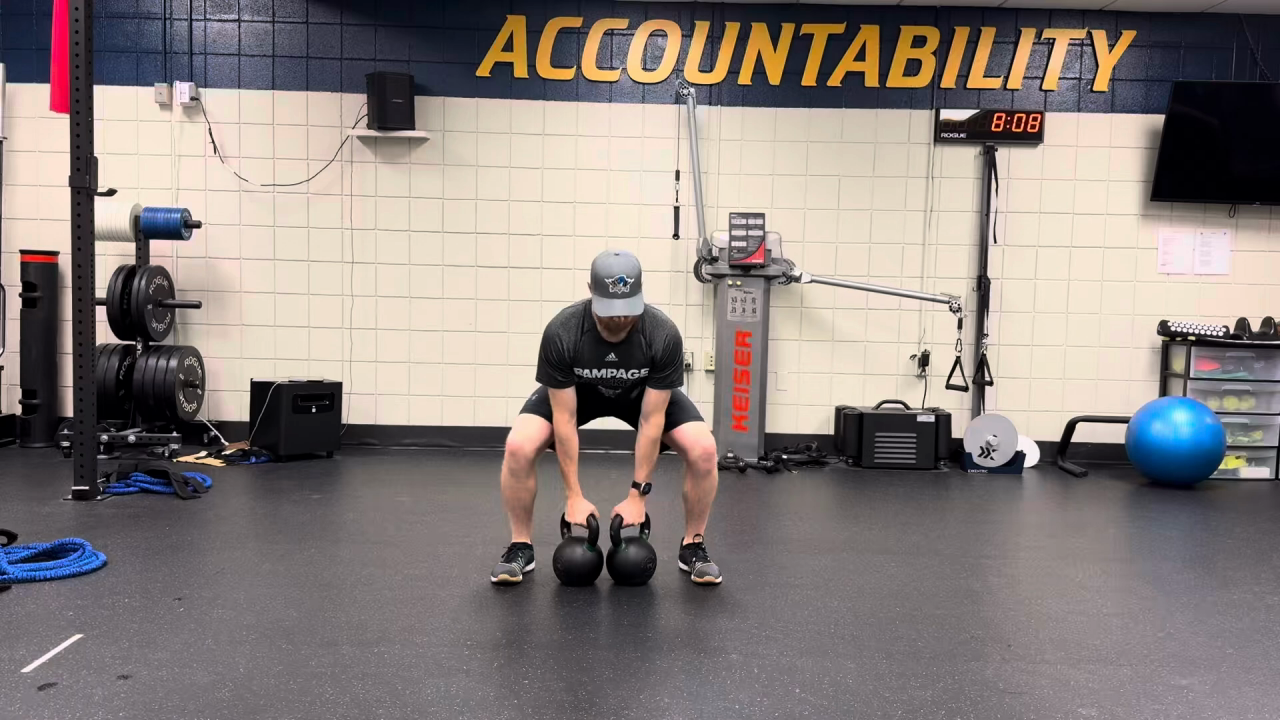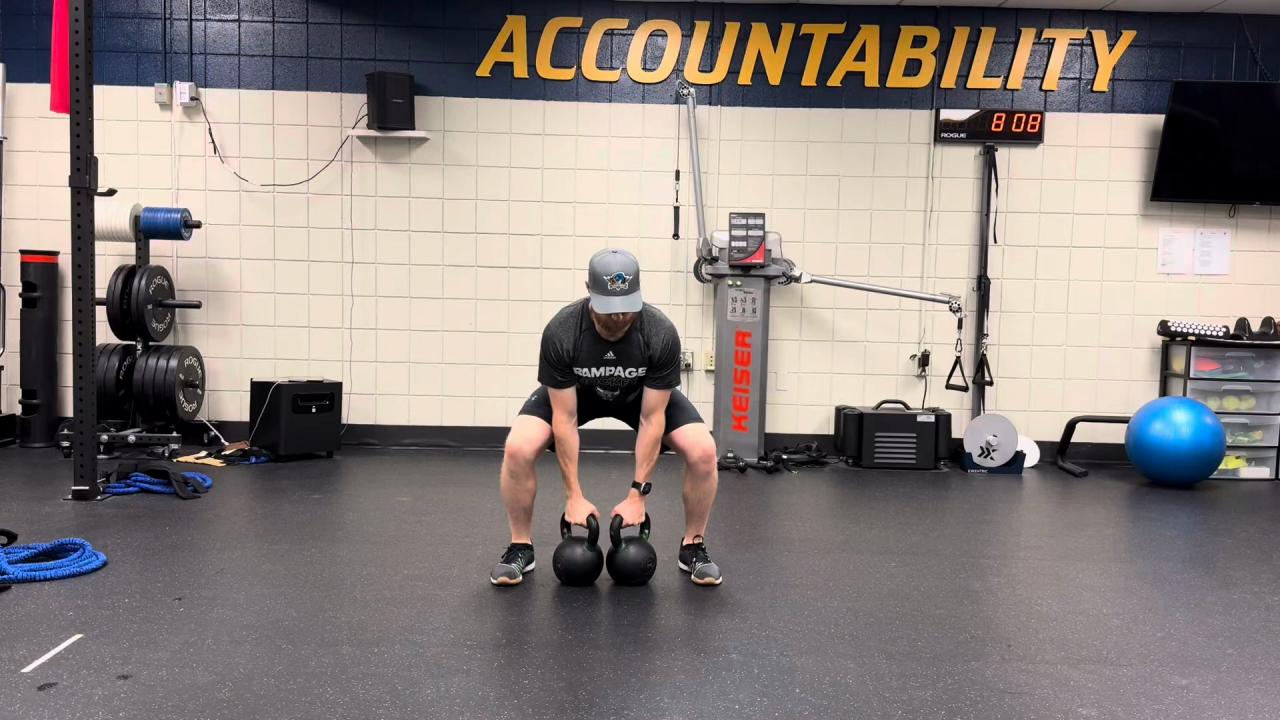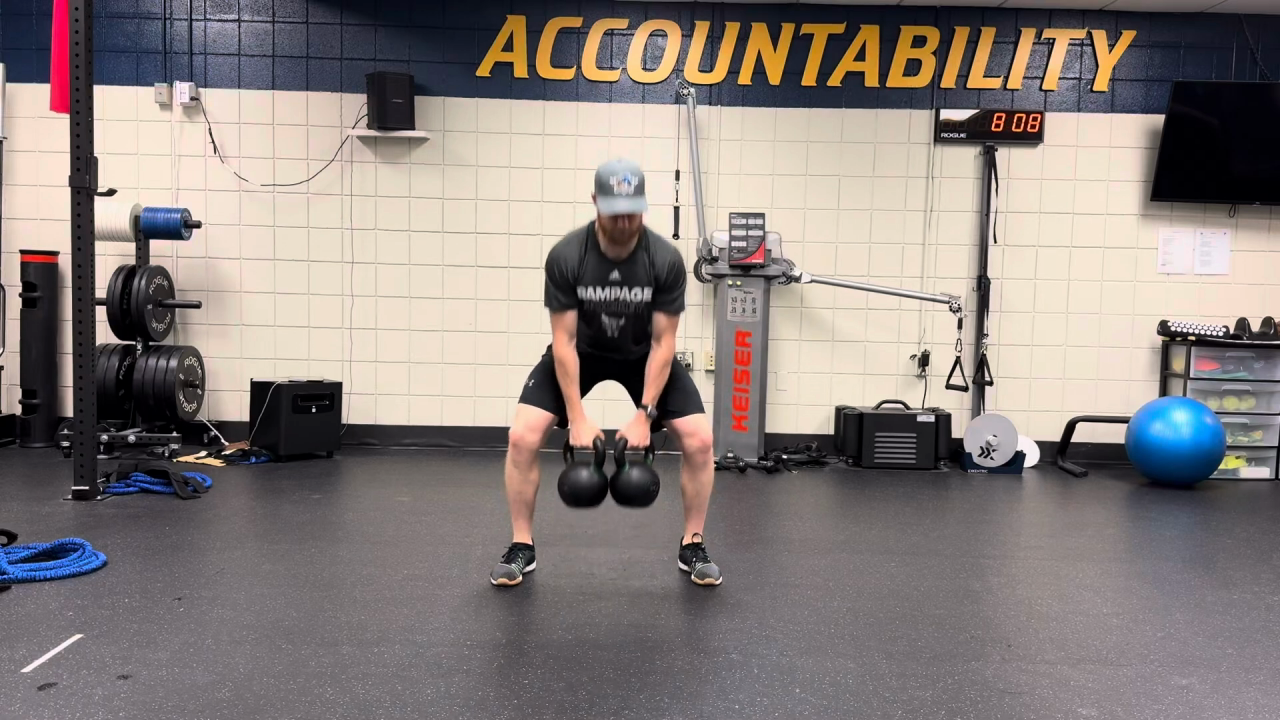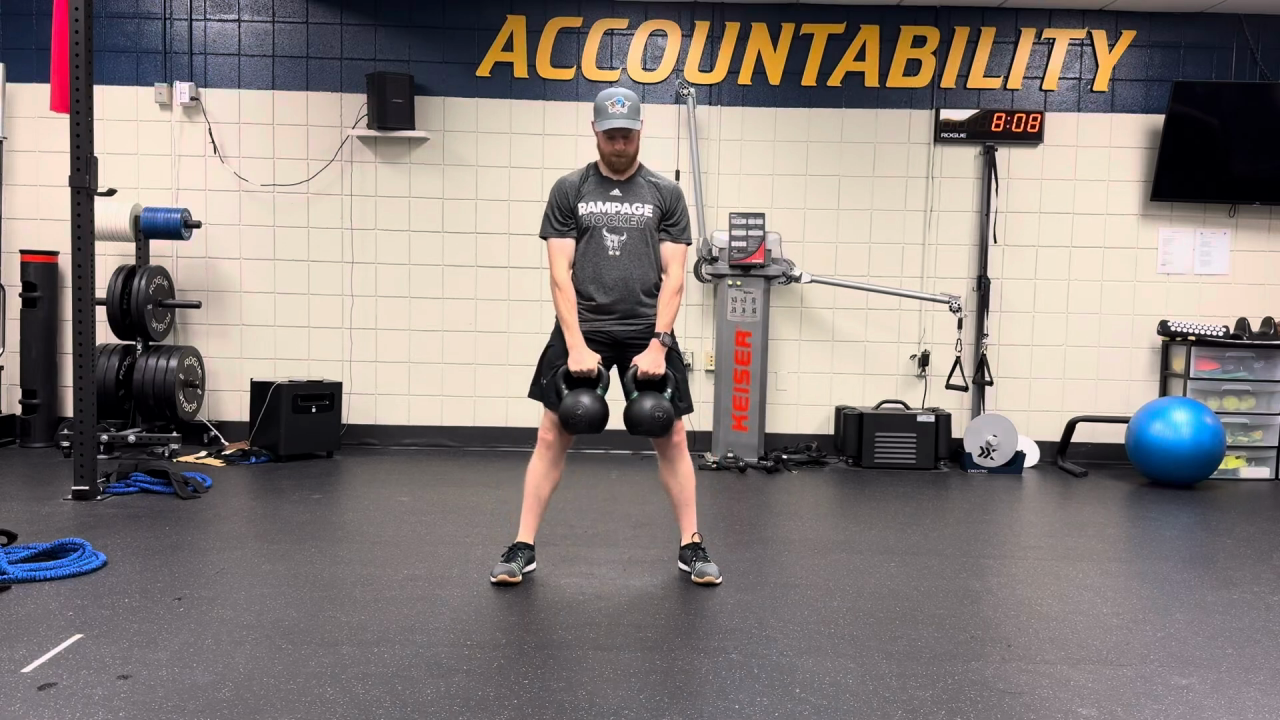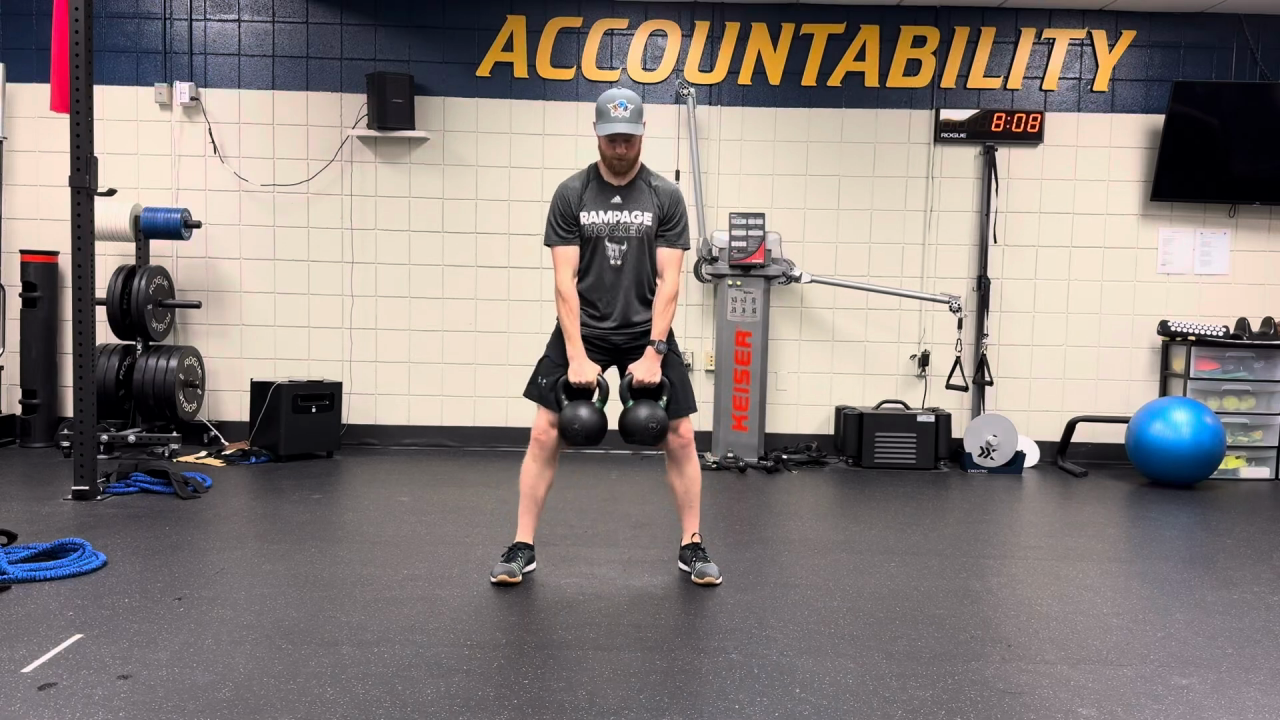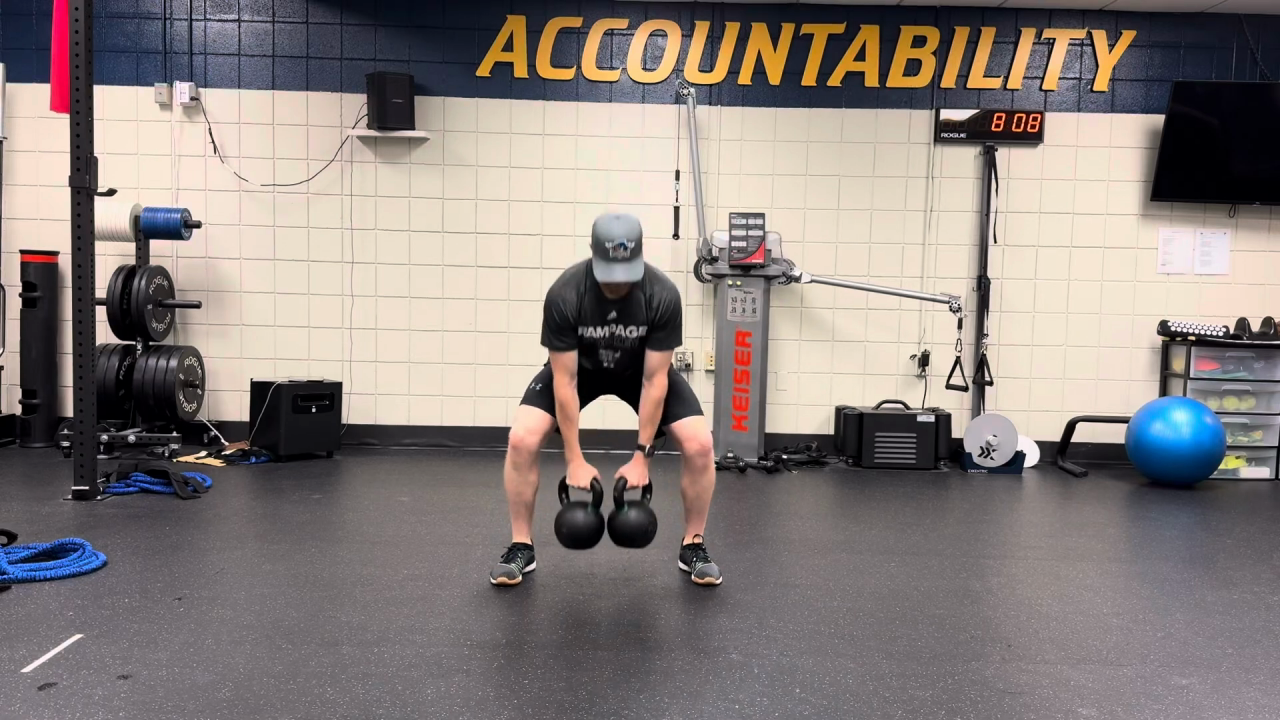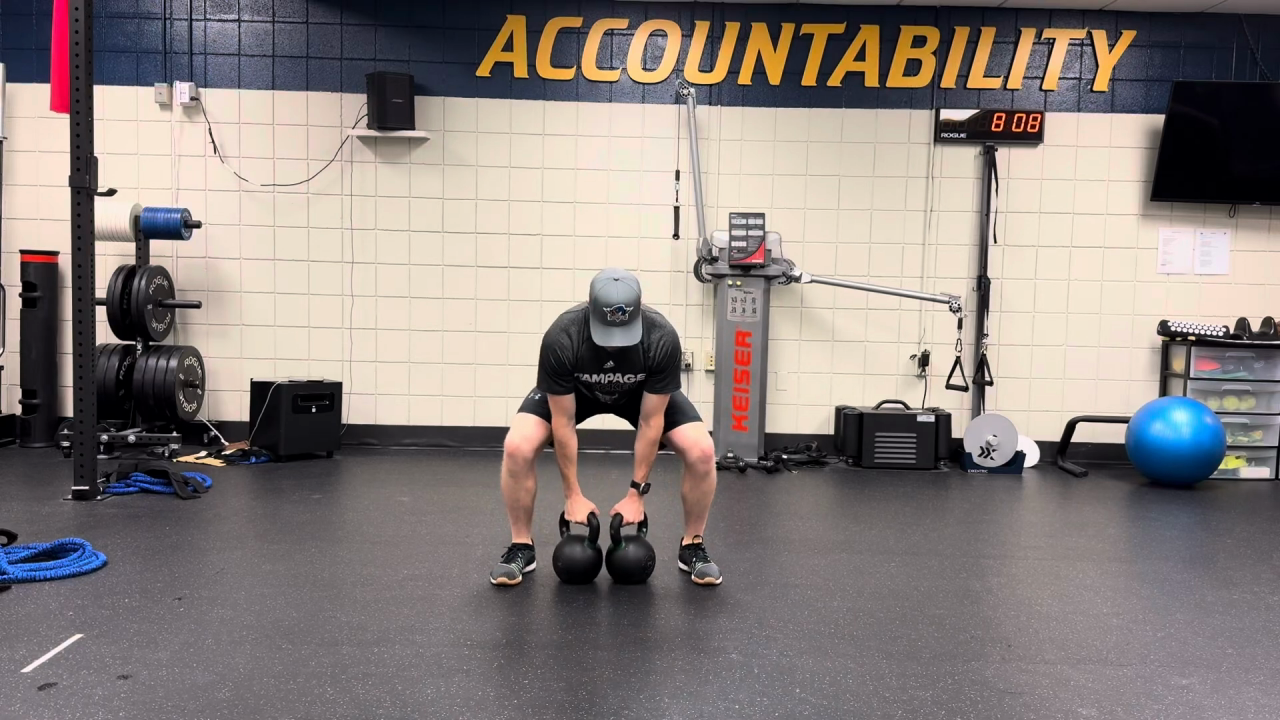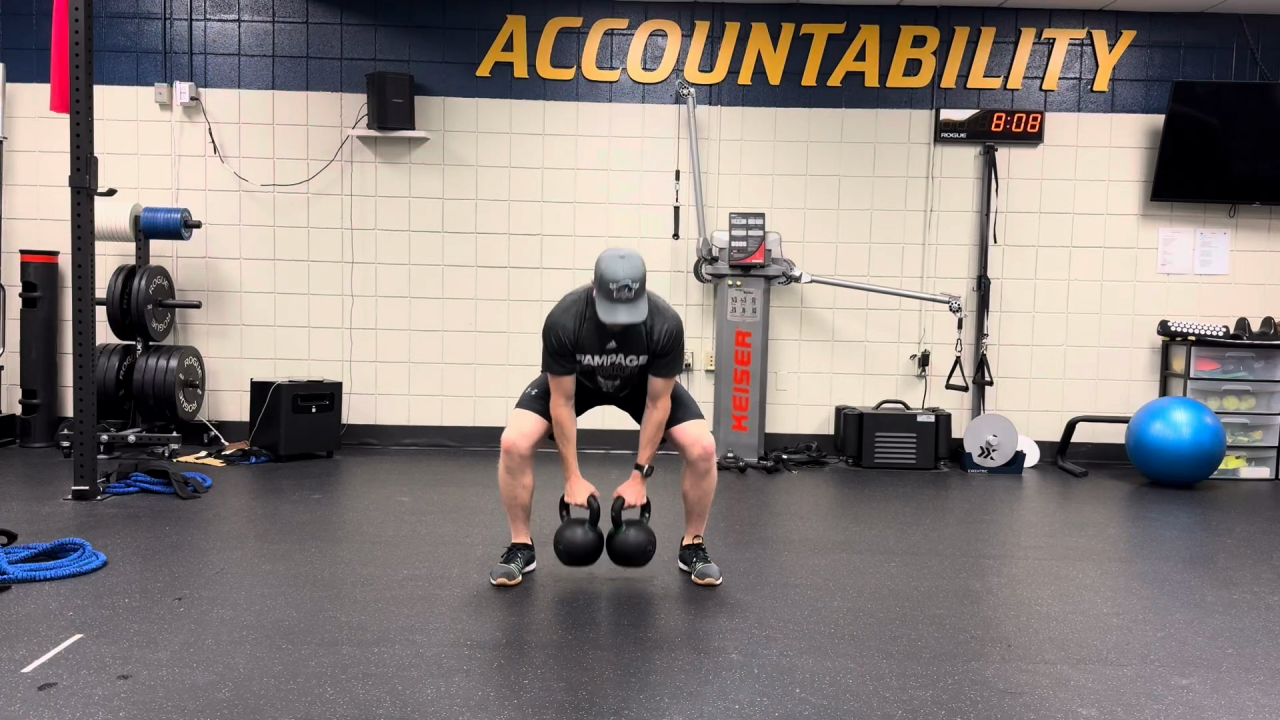
dt=0.5s
person 1, frame 1
left shoulder: (663, 334)
right shoulder: (561, 332)
left elbow: (652, 419)
right elbow: (564, 419)
left wrist: (637, 496)
right wrist: (574, 497)
left hip: (645, 393)
right hip: (574, 392)
left knee: (703, 448)
right knee: (518, 446)
left ankle: (693, 546)
right ankle: (520, 547)
person 1, frame 2
left shoulder: (661, 334)
right shoulder: (561, 332)
left elbow: (652, 418)
right elbow: (564, 419)
left wrist: (637, 495)
right wrist: (574, 497)
left hip: (642, 393)
right hip: (574, 392)
left knee: (702, 451)
right knee: (518, 447)
left ankle: (693, 547)
right ankle: (520, 547)
person 1, frame 3
left shoulder: (666, 259)
right shoulder: (566, 255)
left elbow: (663, 344)
right elbow: (564, 341)
left wrist: (643, 416)
right wrist: (577, 419)
left hip: (642, 351)
right hip: (582, 349)
left knee: (699, 439)
right knee: (523, 437)
left ankle: (692, 546)
right ankle: (521, 547)
person 1, frame 4
left shoulder: (666, 193)
right shoulder: (568, 190)
left elbow: (673, 275)
right elbow: (561, 272)
left wrist: (660, 343)
right wrist: (575, 343)
left hip: (647, 335)
right hip: (583, 332)
left knee: (672, 439)
right knee: (552, 438)
left ankle: (692, 546)
right ankle: (522, 547)
person 1, frame 5
left shoulder: (666, 196)
right shoulder: (571, 193)
left elbow: (669, 281)
right elbow: (565, 280)
left wrist: (654, 352)
right wrist: (576, 355)
left hip: (646, 334)
right hip: (583, 332)
left knee: (679, 438)
right knee: (545, 436)
left ankle: (692, 546)
right ankle: (522, 547)
person 1, frame 6
left shoulder: (664, 295)
right shoulder: (564, 294)
left elbow: (655, 380)
right elbow: (564, 381)
left wrist: (641, 455)
right wrist: (575, 460)
left hip: (641, 368)
right hip: (579, 367)
left knee: (698, 444)
right knee: (522, 440)
left ankle: (693, 546)
right ankle: (521, 547)
person 1, frame 7
left shoulder: (662, 339)
right shoulder: (561, 338)
left elbow: (651, 421)
right elbow: (563, 423)
left wrist: (636, 494)
right wrist: (573, 496)
left hip: (642, 393)
right hip: (574, 392)
left knee: (701, 451)
right knee: (518, 447)
left ankle: (693, 547)
right ankle: (521, 547)
person 1, frame 8
left shoulder: (665, 323)
right shoulder: (564, 320)
left elbow: (658, 403)
right elbow: (562, 402)
left wrist: (639, 477)
right wrist: (573, 481)
left hip: (642, 385)
right hip: (577, 381)
left knee: (702, 448)
right knee: (515, 444)
left ankle: (693, 547)
right ankle: (520, 548)
